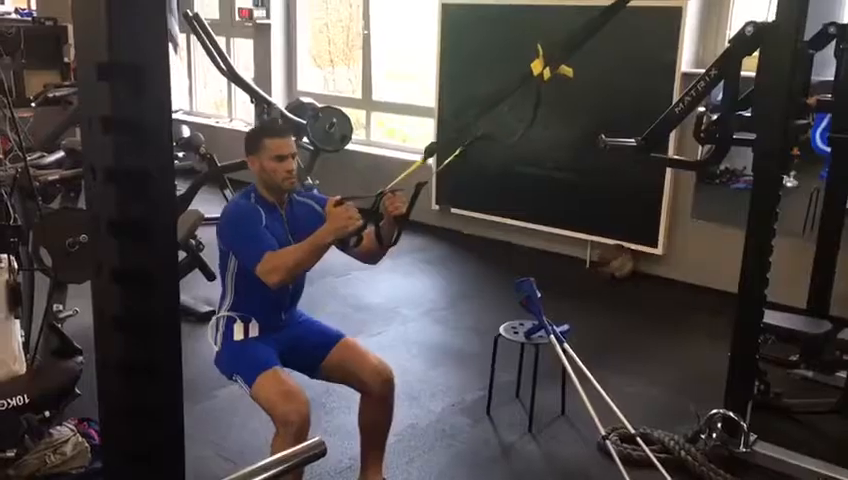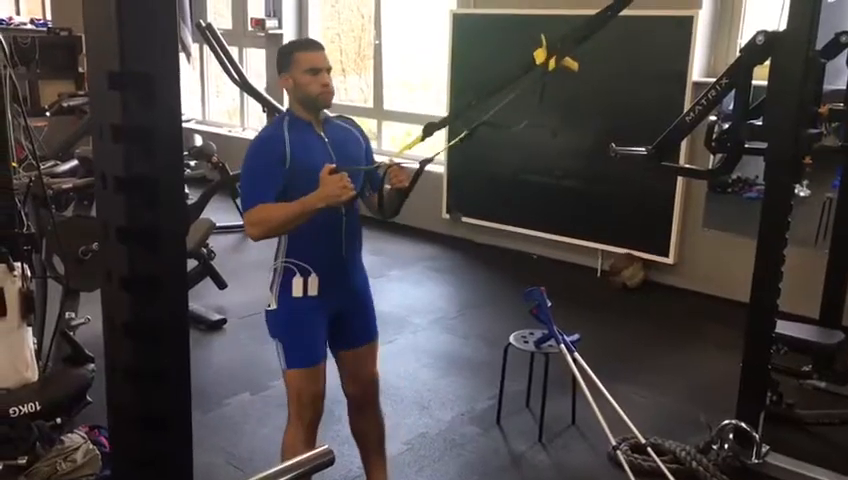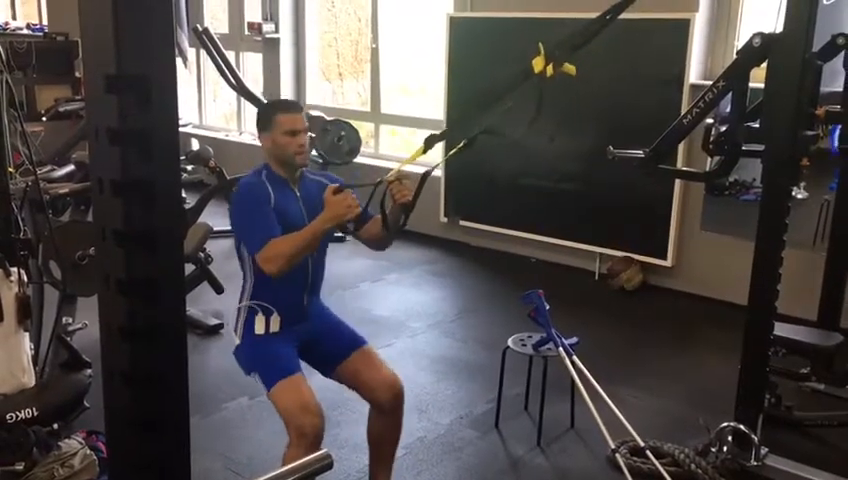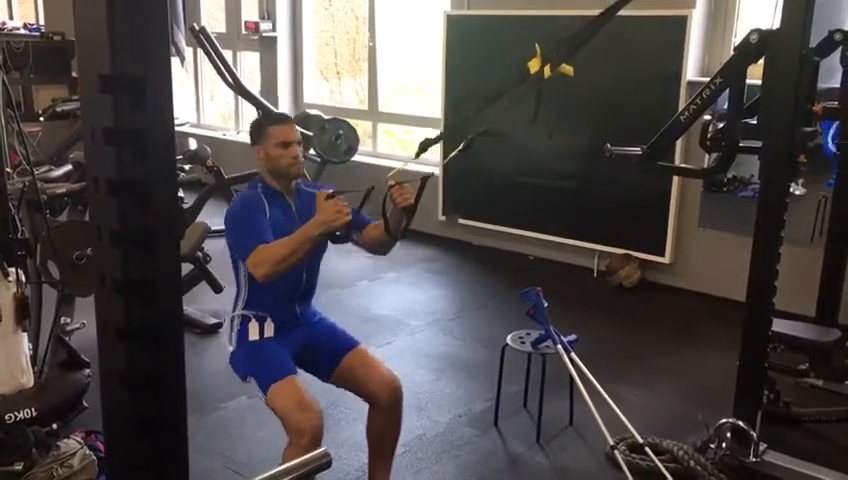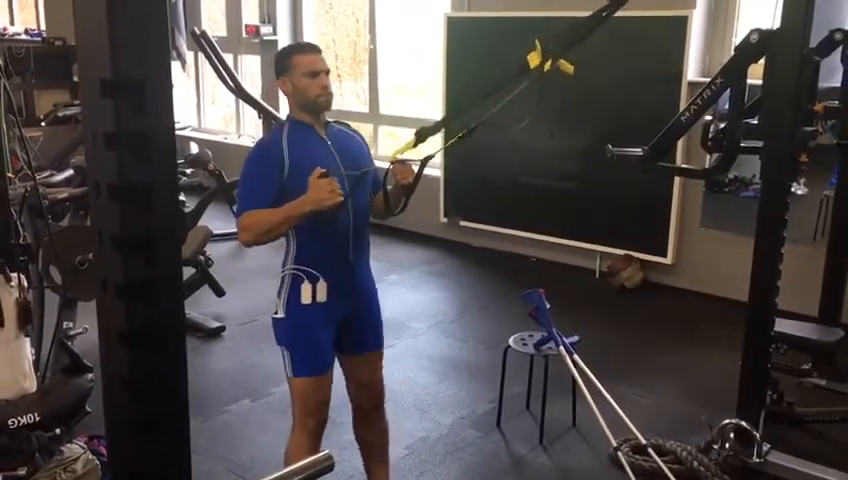
dt=1s
person 1, frame 1
left shoulder: (309, 203)
right shoulder: (240, 214)
left elbow: (367, 253)
right elbow: (274, 273)
left wrist: (389, 223)
right wrist: (330, 231)
left hip: (291, 322)
right hip: (243, 333)
left knee: (379, 378)
right knee: (294, 413)
person 1, frame 2
left shoulder: (351, 134)
right shoulder: (272, 143)
left elbow: (378, 206)
right elbow: (256, 224)
left wrist: (395, 188)
right wrist: (319, 198)
left hip: (351, 281)
right hip: (301, 288)
left knee: (364, 393)
right knee: (306, 411)
person 1, frame 3
left shoulder: (325, 184)
right shoulder: (251, 192)
left elbow: (376, 239)
right elbow: (272, 262)
left wrist: (396, 209)
right wrist: (327, 220)
left hip: (313, 314)
right hip: (265, 325)
left knee: (389, 391)
right knee: (308, 424)
person 1, frame 4
left shoulder: (318, 197)
right shoulder: (247, 206)
left elbow: (377, 243)
right elbow: (262, 267)
left wrist: (398, 214)
right wrist: (318, 226)
left hip: (307, 321)
right hip: (258, 333)
left knee: (388, 390)
right knee: (307, 424)
person 1, frame 5
left shoulder: (351, 139)
right shoulder: (273, 150)
left elbow: (376, 208)
right elbow: (247, 231)
left wrist: (399, 187)
right wrist: (307, 202)
left hip: (359, 287)
right hip: (307, 293)
left knee: (370, 400)
right knee: (310, 420)
